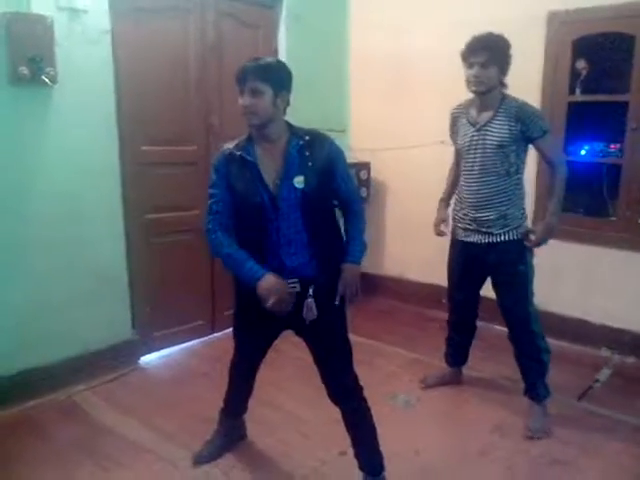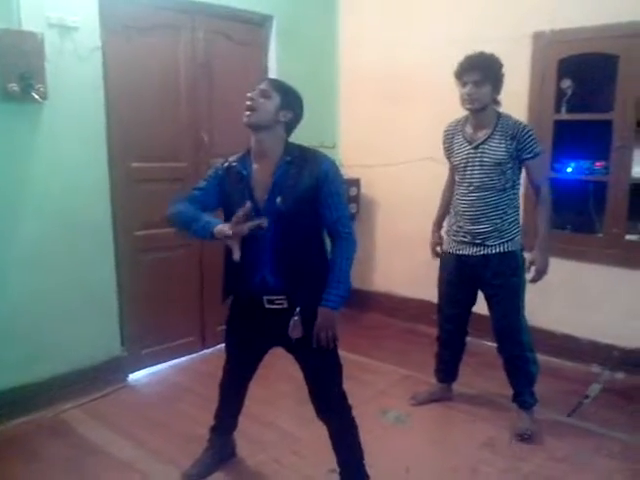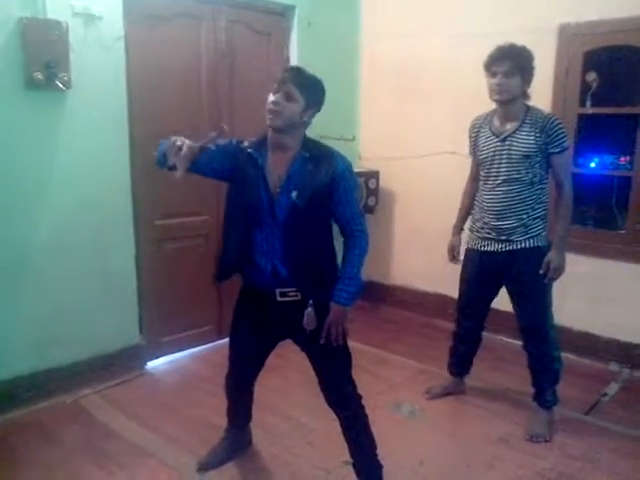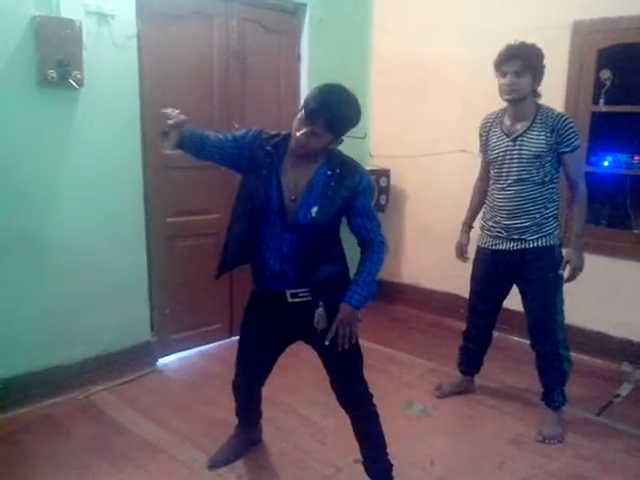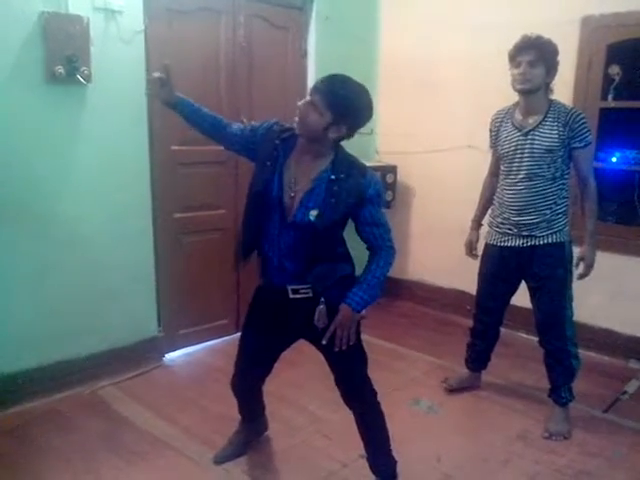
dt=1s
person 1, frame 1
left shoulder: (321, 149)
right shoulder: (229, 162)
left elbow: (353, 205)
right elbow: (216, 231)
left wrist: (352, 259)
right wrist: (257, 276)
left hip: (319, 289)
right hip: (258, 291)
left knee: (343, 384)
right knee: (243, 365)
right ankle: (230, 426)
person 1, frame 2
left shoulder: (317, 169)
right shoulder: (229, 172)
left elbow: (343, 237)
right elbow: (179, 210)
left wrist: (330, 303)
right wrist: (217, 228)
left hip: (304, 307)
right hip: (248, 306)
left knee: (330, 402)
right knee: (232, 381)
right ankle: (221, 443)
person 1, frame 3
left shoulder: (331, 167)
right shoulder: (241, 155)
left elbow: (356, 235)
right elbow: (169, 155)
left wrist: (342, 300)
right wrist: (178, 151)
left hip: (312, 301)
right hip: (257, 299)
left knee: (342, 395)
right knee: (238, 377)
right ankle: (237, 434)
person 1, frame 4
left shoulder: (351, 179)
right shoulder: (259, 148)
left elbow: (374, 245)
right elbow: (209, 144)
left wrist: (353, 301)
right wrist: (182, 132)
left hip: (324, 302)
right hip: (268, 299)
left knee: (354, 396)
right knee: (245, 380)
right ankle: (248, 430)
person 1, frame 5
left shoulder: (358, 182)
right shoulder: (273, 140)
left elbow: (383, 250)
right elbow: (225, 131)
left wrist: (354, 304)
right wrist: (173, 99)
left hip: (328, 300)
right hip: (272, 295)
left knee: (359, 395)
right knee: (245, 378)
right ankle: (252, 425)
person 2, frame 1
left shoulder: (522, 114)
right shoulder: (458, 115)
left elbow: (558, 166)
left wrist: (549, 219)
right wrist: (444, 203)
left hip: (509, 237)
right hip: (465, 235)
left knee: (521, 319)
right knee: (459, 308)
left ankle: (538, 399)
right ankle: (454, 367)
person 2, frame 2
left shoulder: (517, 133)
right shoulder: (452, 133)
left elbow: (541, 191)
left wrist: (541, 247)
right wrist: (437, 227)
left hip: (502, 252)
right hip: (457, 249)
left knee: (511, 331)
right knee: (449, 322)
left ankle: (525, 406)
right ankle: (444, 384)
person 2, frame 3
left shoulder: (547, 126)
right shoulder: (478, 127)
left elbow: (564, 189)
left wrist: (558, 246)
right wrist: (457, 230)
left hip: (528, 249)
right hip: (481, 245)
left knee: (537, 330)
right knee: (467, 317)
left ankle: (545, 405)
right ankle: (456, 378)
person 2, frame 4
left shoulder: (558, 125)
right shoulder: (489, 125)
left elbow: (577, 187)
left wrist: (576, 244)
right wrist: (465, 227)
left hip: (539, 247)
right hip: (492, 243)
left knee: (546, 329)
right knee: (478, 316)
left ankle: (554, 405)
right ankle: (466, 376)
person 2, frame 5
left shoulder: (570, 121)
right shoulder: (499, 121)
left elbow: (587, 182)
left wrist: (589, 240)
right wrist: (475, 224)
left hip: (549, 244)
right hip: (500, 240)
left knee: (554, 326)
right knee: (485, 312)
left ankle: (561, 402)
right ankle: (473, 372)
